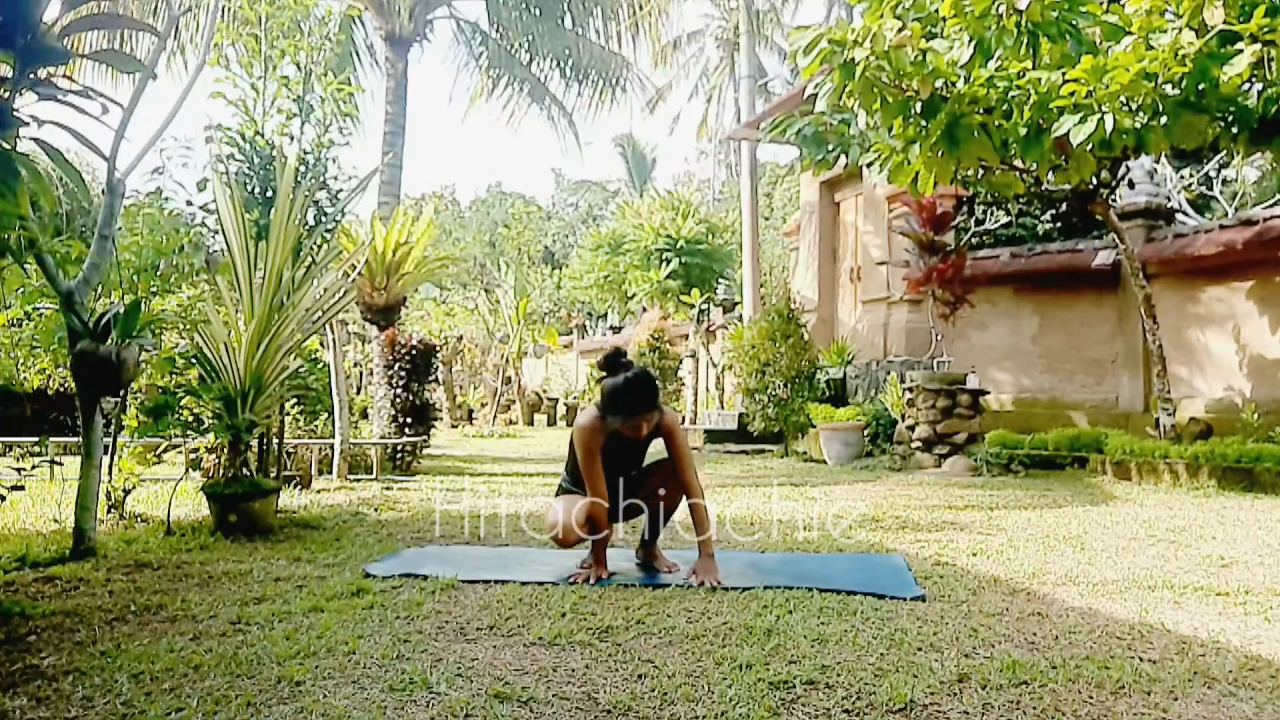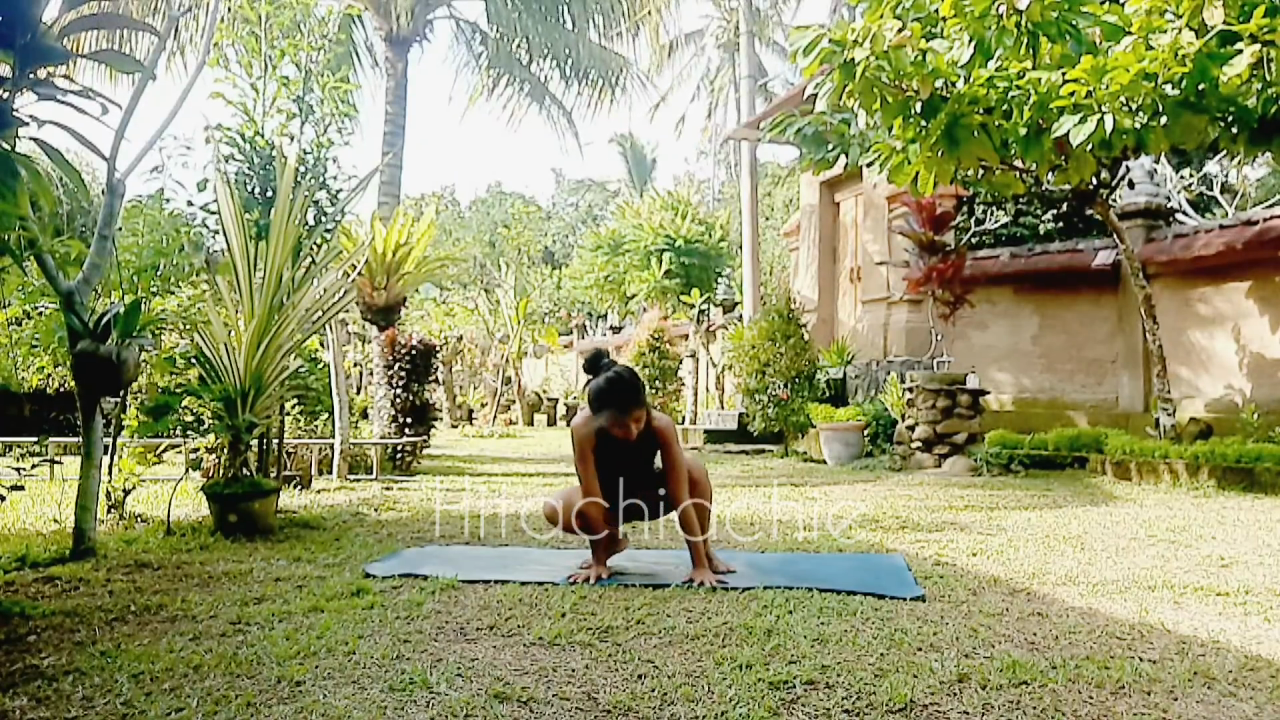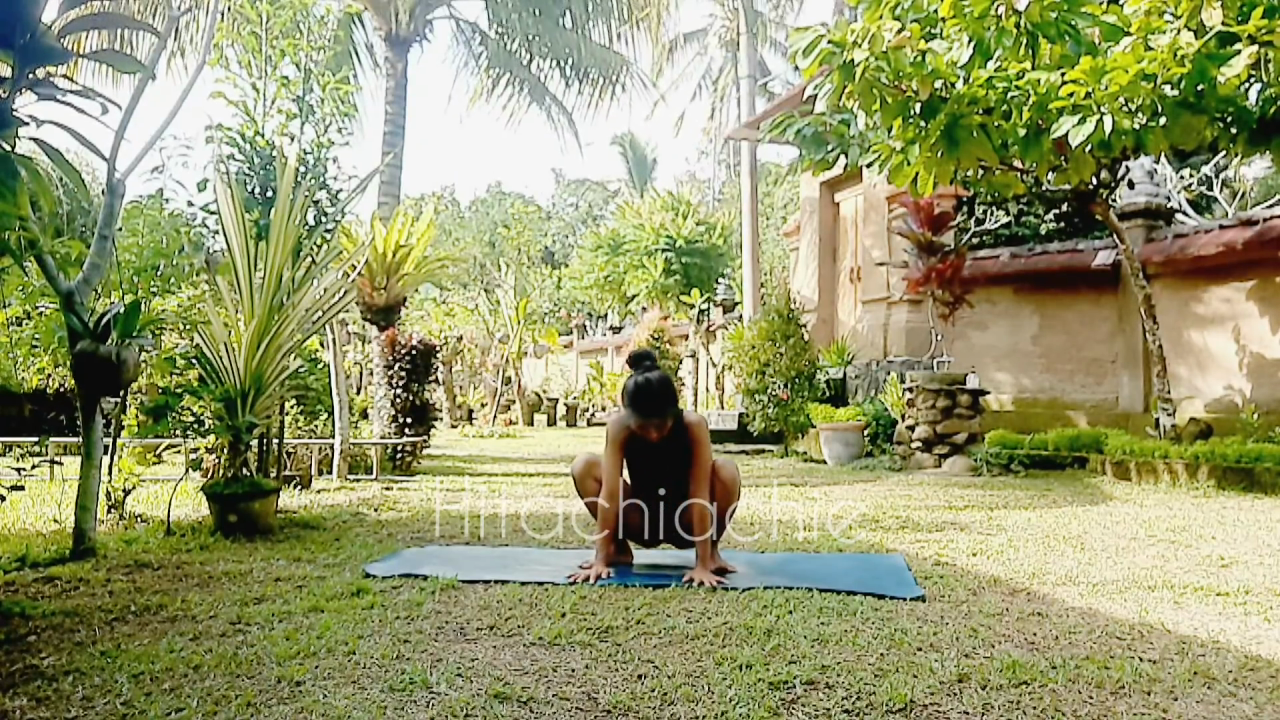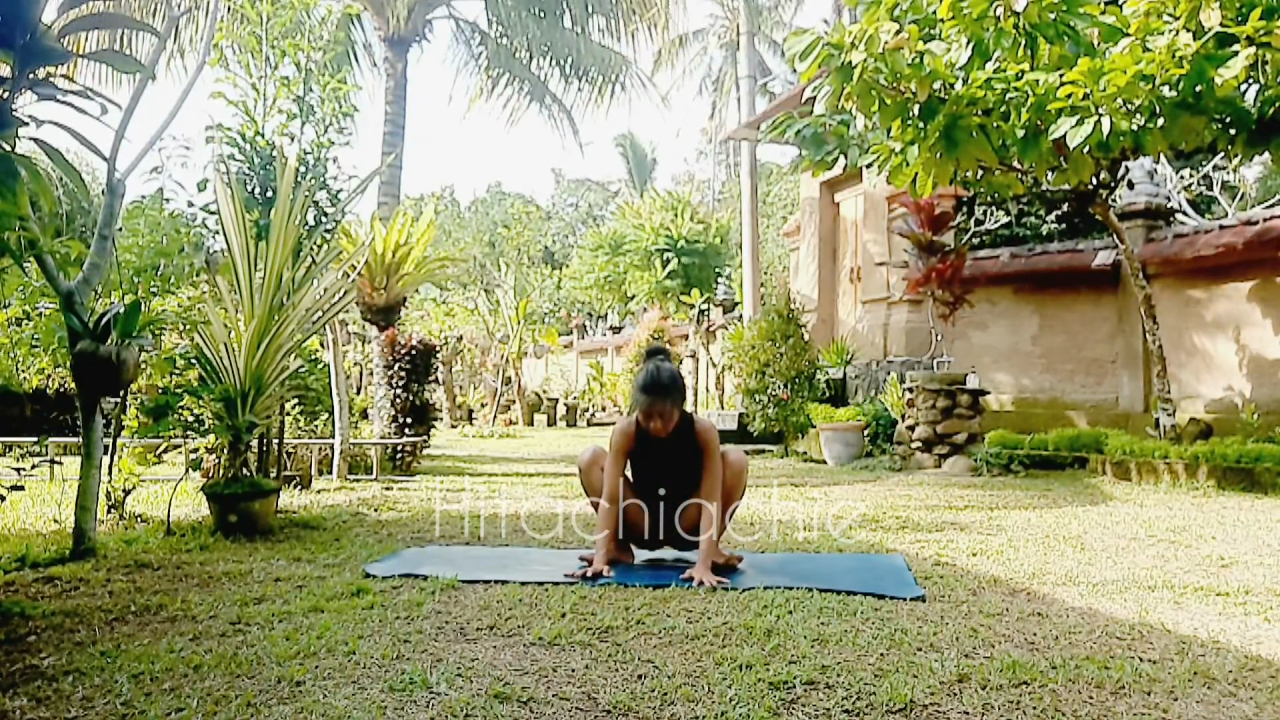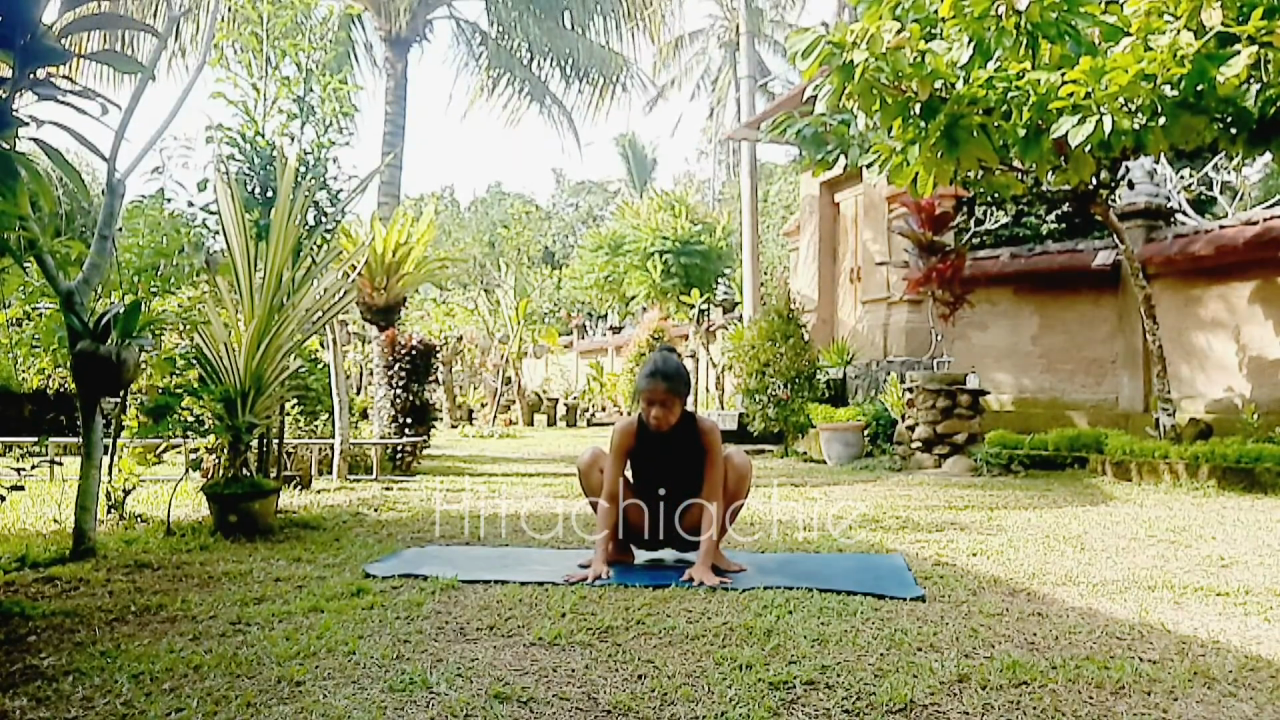
dt=1s
person 1, frame 1
left shoulder: (665, 420)
right shoulder: (588, 426)
left elbow: (691, 485)
right elbow: (597, 500)
left wrist: (706, 556)
right wrist: (599, 562)
left hip: (625, 492)
right hip: (581, 494)
left knee: (673, 475)
right knee: (562, 532)
left ankle: (649, 547)
right ankle: (601, 536)
person 1, frame 2
left shoulder: (660, 425)
right shoulder: (583, 427)
left elbow: (681, 499)
right elbow: (591, 500)
left wrist: (700, 564)
right wrist: (599, 561)
left hip: (647, 495)
right hip: (608, 498)
left knee: (692, 467)
right knee: (555, 510)
left ankle: (705, 552)
right ankle: (611, 540)
person 1, frame 3
left shoulder: (693, 425)
right shoulder: (619, 425)
left elbow: (700, 495)
right elbow: (610, 493)
left wrist: (702, 565)
right wrist: (601, 559)
left hip: (684, 524)
right hip: (642, 523)
left knee: (726, 472)
right knee: (584, 466)
left ankle: (711, 551)
right ankle: (619, 548)
person 1, frame 4
left shoulder: (703, 431)
right shoulder: (625, 431)
left elbow: (711, 500)
right elbow: (610, 497)
left wrist: (703, 564)
right wrist: (601, 557)
left hip: (687, 528)
right hip: (643, 526)
left knee: (735, 459)
right knee: (590, 458)
left ankle: (712, 548)
right ankle: (619, 546)
person 1, frame 5
left shoulder: (705, 431)
right shoulder: (627, 430)
left elbow: (713, 499)
right elbow: (609, 497)
left wrist: (703, 564)
right wrist: (599, 558)
left hip: (689, 528)
right hip: (643, 527)
left knee: (738, 461)
right knee: (590, 460)
left ankle: (713, 550)
right ankle: (619, 548)
